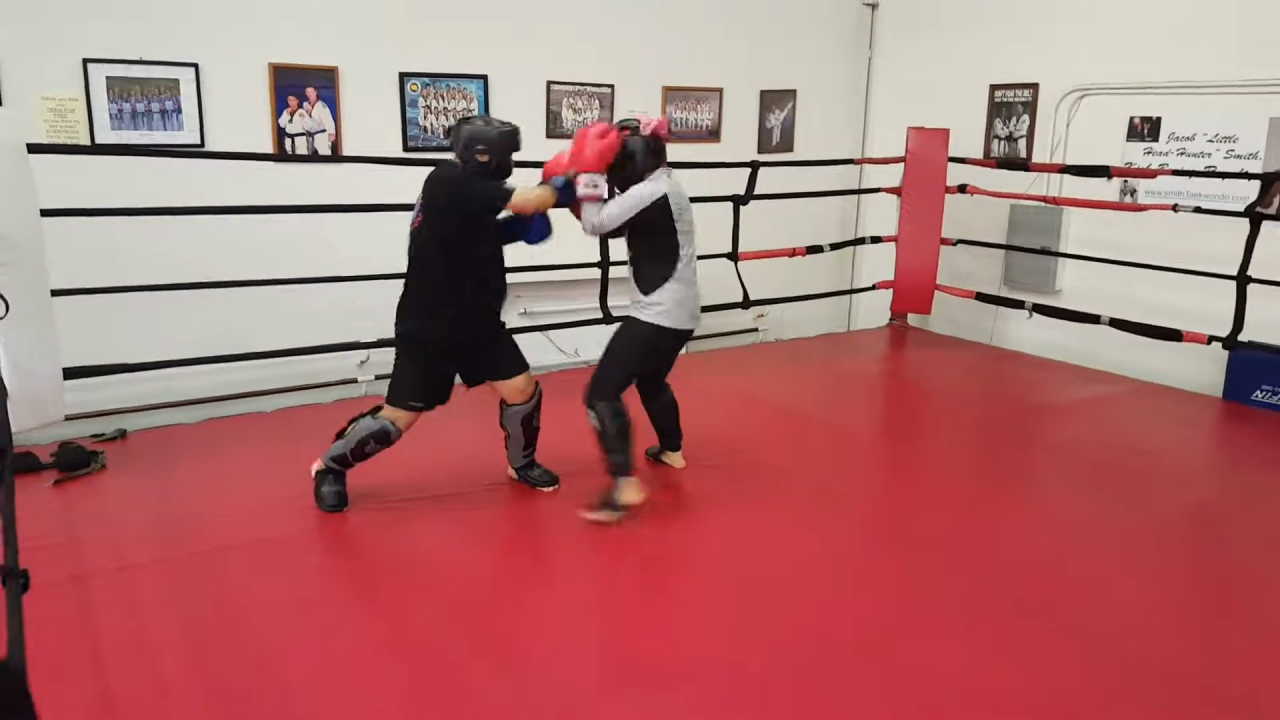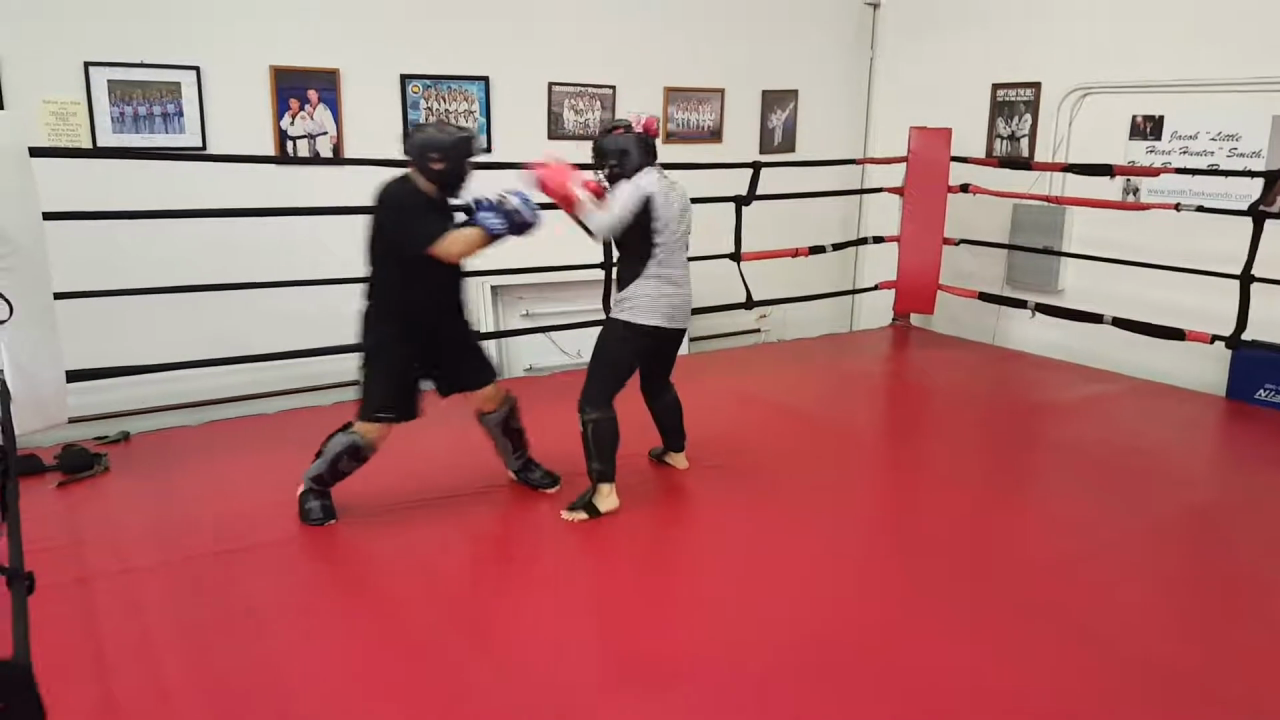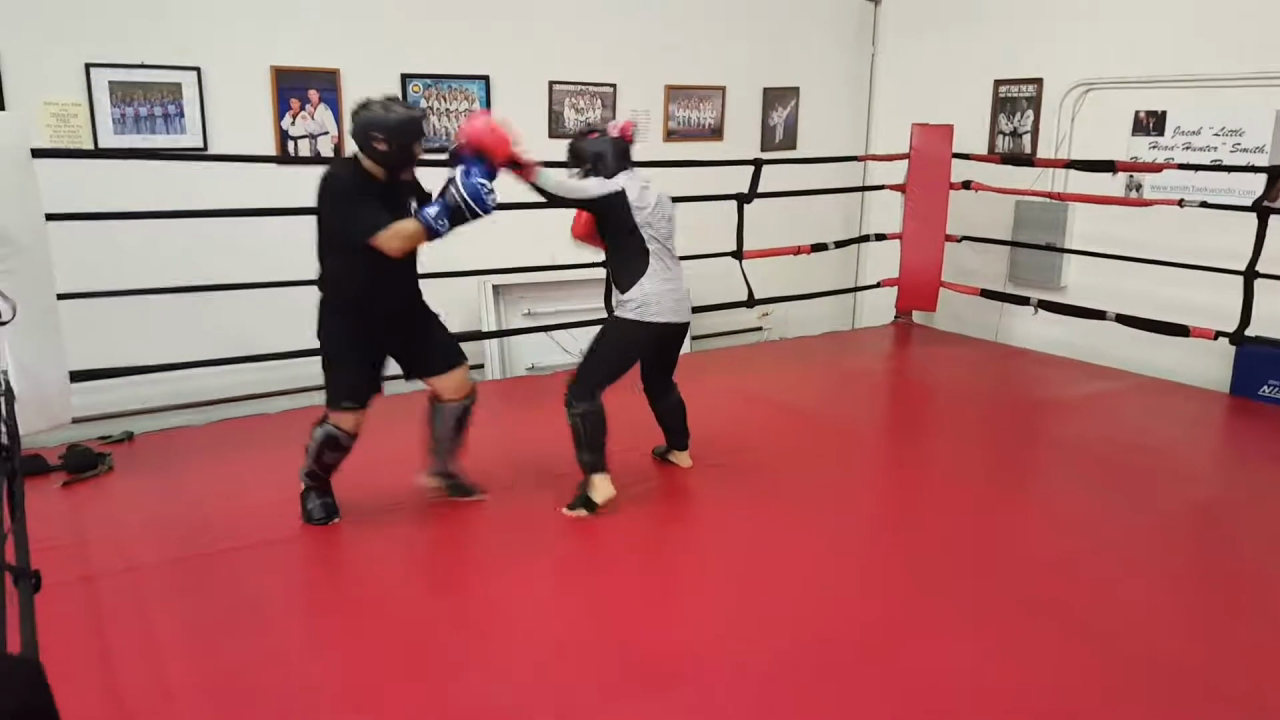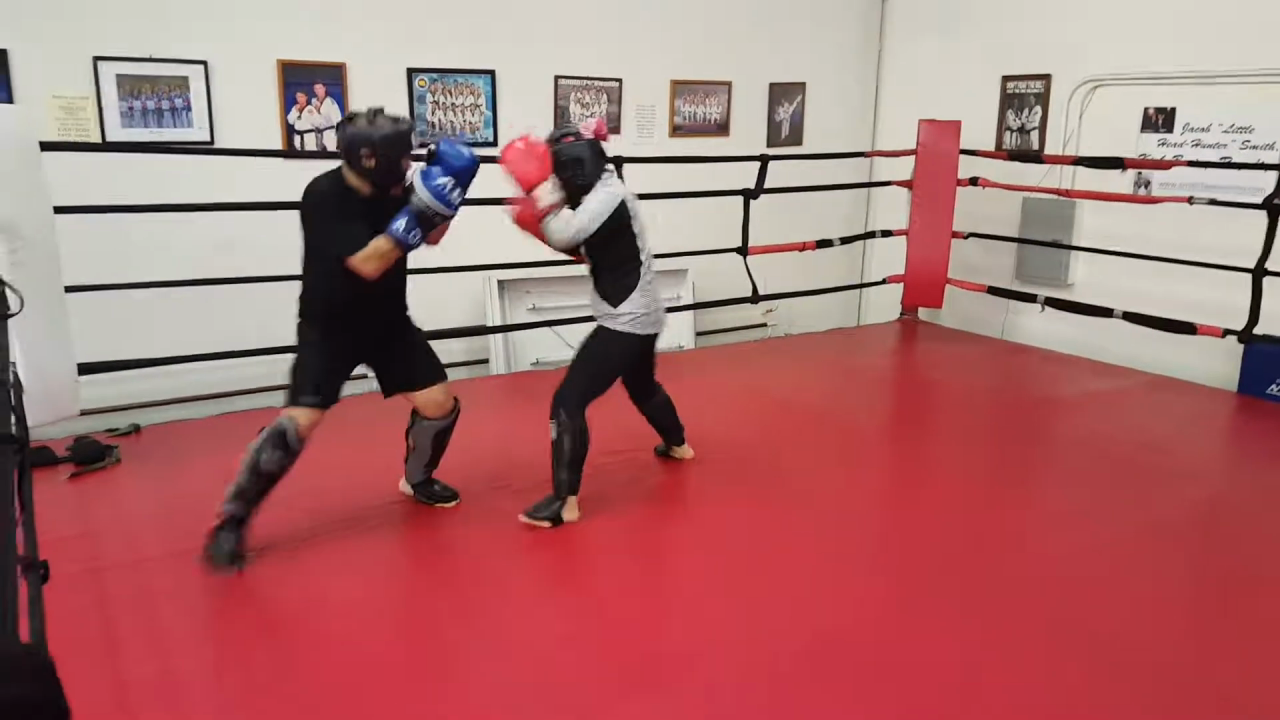
dt=0.2s
person 1, frame 1
left shoulder: (467, 187)
right shoulder: (451, 183)
right elbow: (527, 202)
left wrist: (515, 228)
right wrist: (564, 186)
left hip: (473, 318)
right hip: (429, 324)
left knee: (522, 389)
right knee: (400, 416)
left ankle: (522, 462)
right ankle: (332, 467)
person 1, frame 2
left shoulder: (431, 196)
right shoulder: (399, 199)
left elbow: (450, 246)
right elbow: (451, 250)
left wrist: (484, 219)
right wrist: (502, 219)
left hip: (442, 324)
right hip: (395, 333)
left knee: (493, 398)
right knee: (373, 430)
left ankle: (521, 464)
right ankle: (315, 486)
person 1, frame 3
left shoulder: (398, 176)
right shoulder: (342, 183)
left elbow: (418, 224)
right elbow: (392, 242)
left wrist: (463, 177)
right wrist: (450, 209)
left hip: (404, 306)
right hip: (351, 317)
left knee: (457, 386)
right knee: (345, 419)
left ankle: (442, 470)
right ankle: (315, 485)
person 1, frame 4
left shoulder: (390, 187)
right shoulder: (323, 197)
left elbow: (432, 235)
right elbow: (368, 263)
left wrist: (450, 186)
right wrist: (416, 215)
left hip: (385, 321)
right hip: (329, 326)
left knee: (440, 403)
right knee: (297, 423)
left ankle: (418, 479)
right ankle: (231, 520)
person 2, frame 1
left shoulder: (650, 192)
right shoulder: (664, 188)
left elbow: (595, 224)
right elbow: (611, 219)
left wrist: (586, 173)
right wrist: (573, 180)
left hip: (657, 314)
right hip: (680, 314)
left knee: (602, 393)
right knee: (651, 380)
left ankle: (625, 485)
right ankle: (671, 449)
person 2, frame 2
left shoulder: (635, 187)
right shoulder: (676, 192)
left elbow: (603, 225)
left wrist: (571, 190)
right wrist: (601, 200)
left hip: (637, 314)
right hip: (675, 315)
left knee: (595, 398)
right knee: (657, 380)
left ankle: (603, 491)
right ankle: (675, 450)
person 2, frame 3
left shoulder: (614, 190)
right shoulder: (654, 194)
left elbow: (563, 190)
left wrist: (508, 157)
left hip: (641, 314)
right hip: (676, 312)
left knee: (582, 391)
right knee: (659, 381)
left ankle: (598, 482)
right ankle: (679, 449)
person 2, frame 4
left shoulder: (605, 196)
right shoulder: (609, 194)
left elbow: (567, 232)
right elbow: (577, 243)
left wrist: (538, 184)
right wrist: (539, 225)
left hip: (625, 323)
right hip: (642, 317)
left knee: (568, 403)
right knee: (641, 385)
left ankle: (566, 500)
right ankle: (678, 444)
